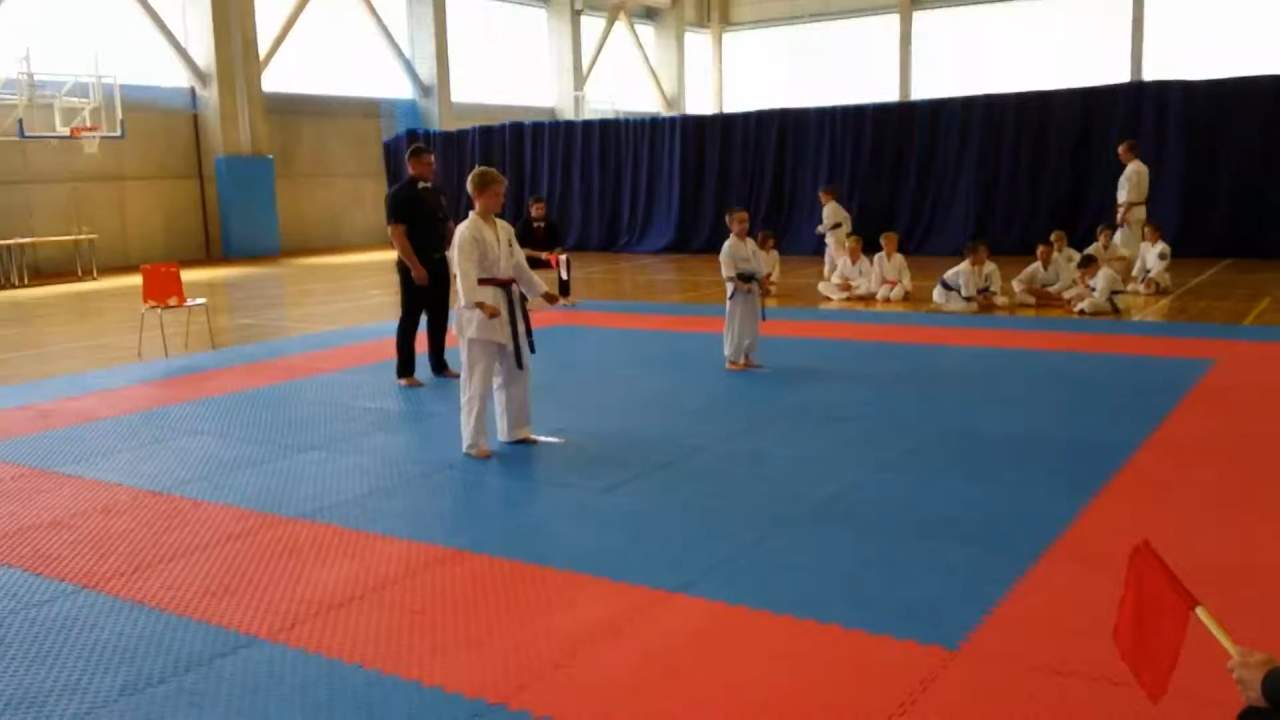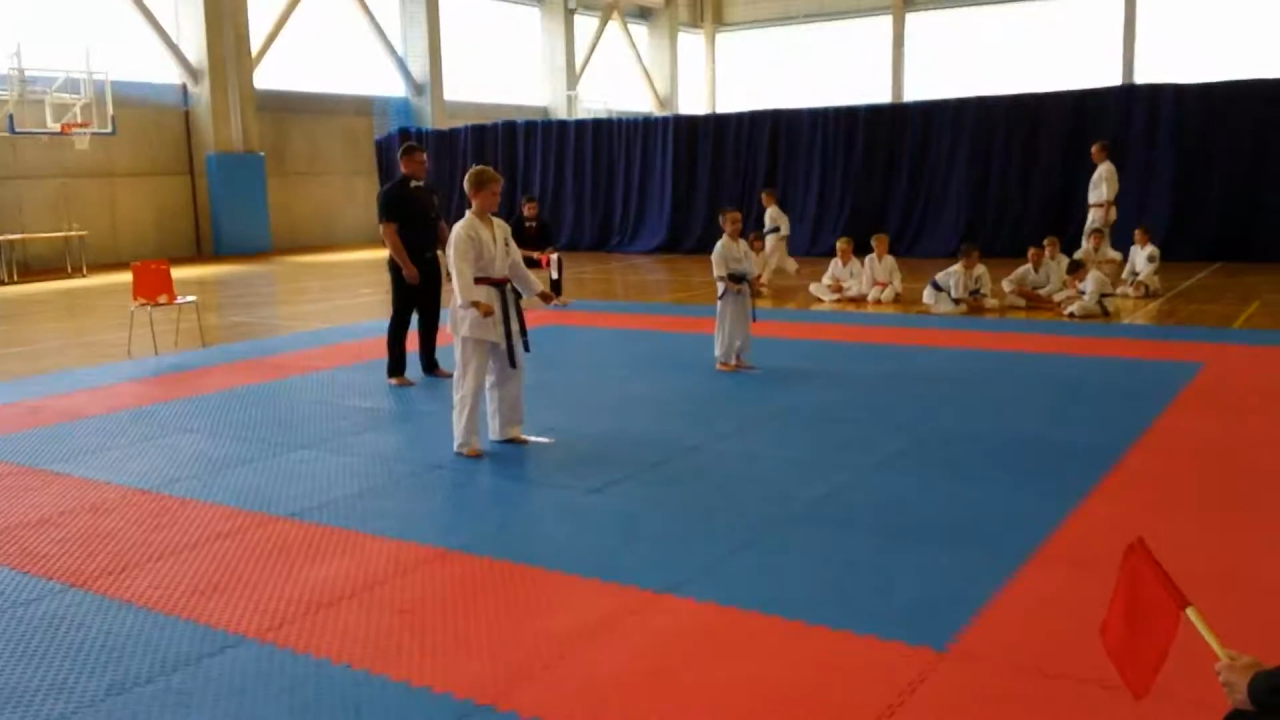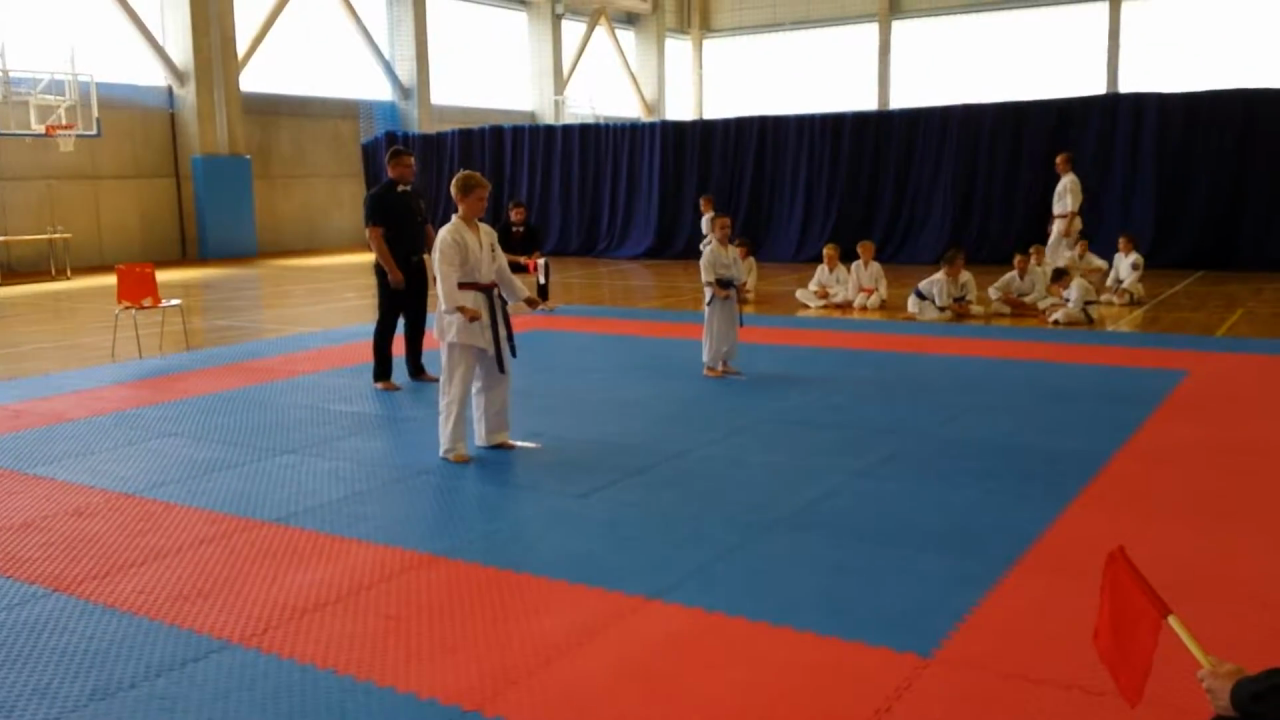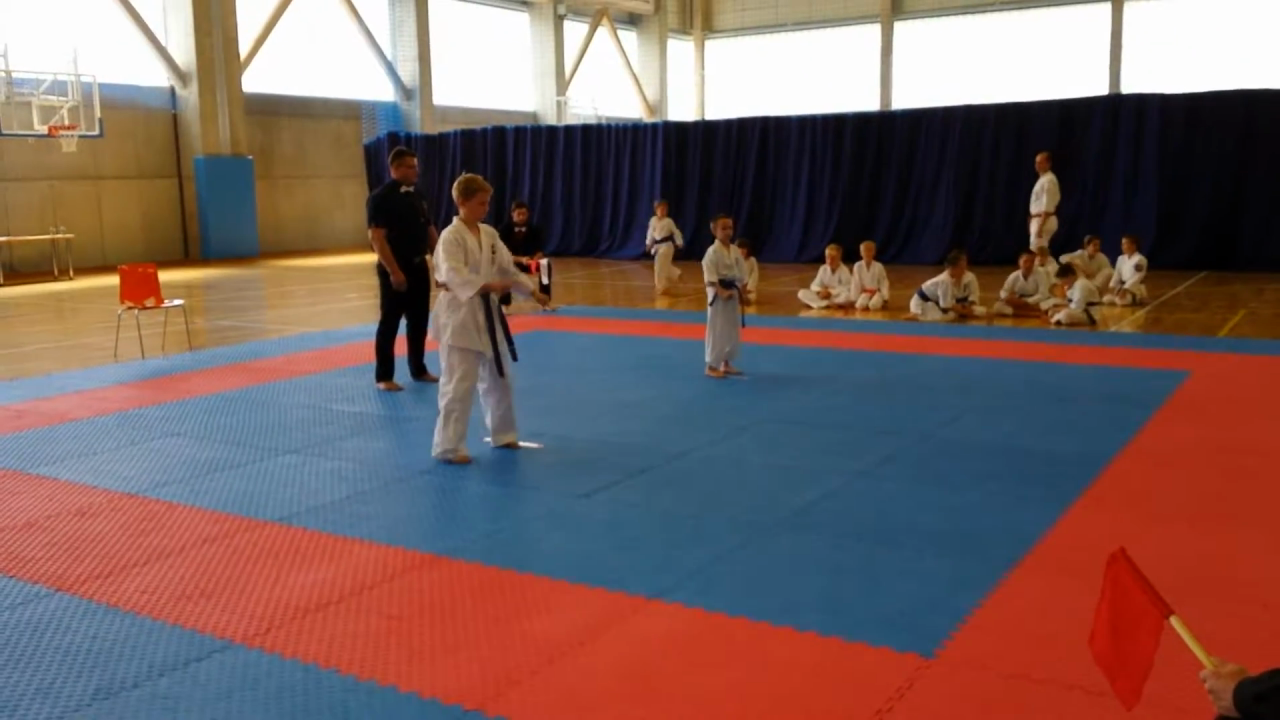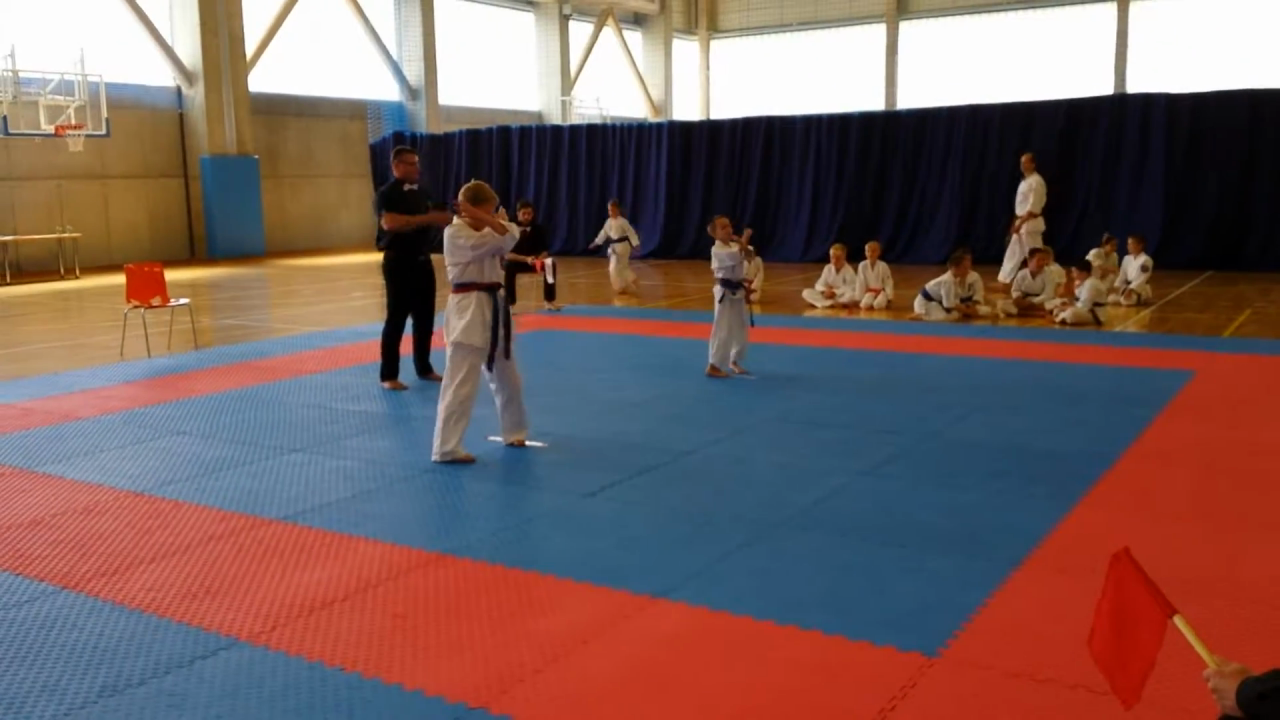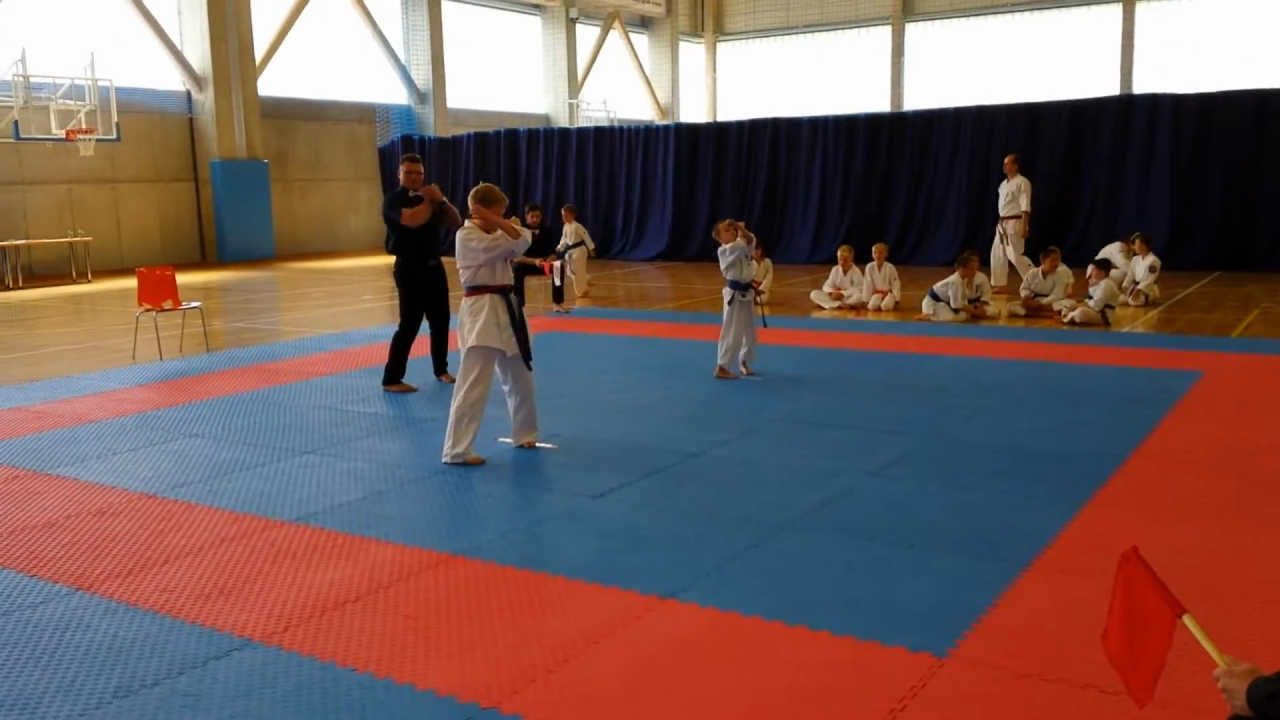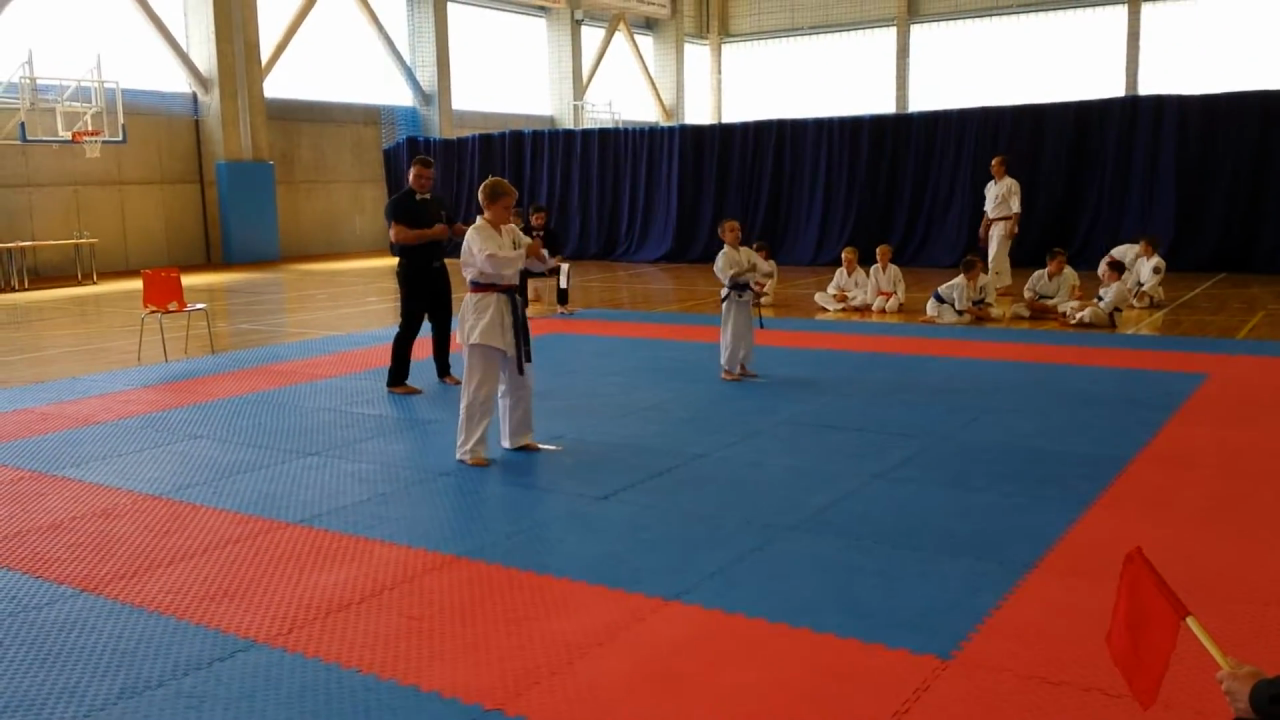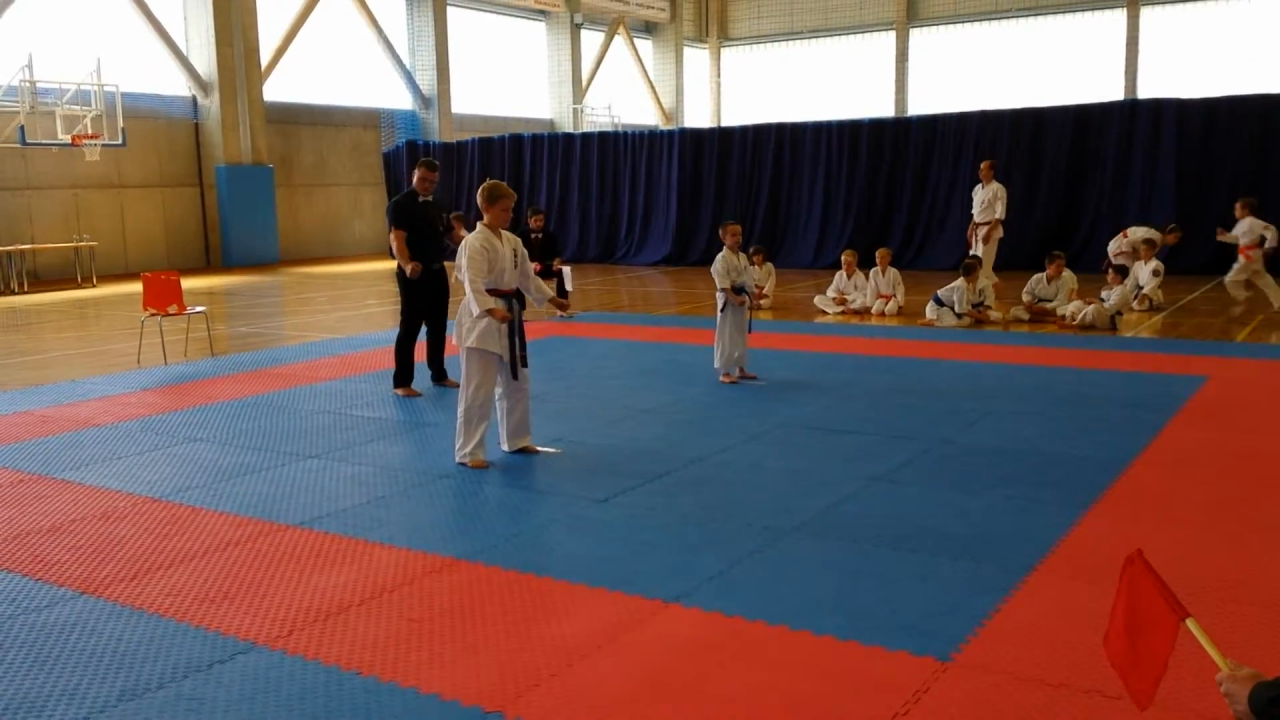
dt=0.3s
person 1, frame 1
left shoulder: (505, 229)
right shoulder: (467, 231)
left elbow: (519, 266)
right elbow: (465, 273)
left wrist: (542, 292)
right wrist: (480, 304)
left hip: (509, 303)
right hip: (480, 309)
left knee: (515, 373)
right knee: (478, 379)
left ankle: (514, 430)
right ankle: (474, 442)
person 1, frame 2
left shoulder: (501, 228)
right shoulder: (464, 230)
left elbow: (515, 265)
right elbow: (461, 272)
left wrist: (537, 290)
right wrist: (476, 302)
left hip: (504, 304)
right hip: (475, 309)
left knee: (509, 371)
right knee: (472, 377)
left ankle: (506, 429)
right ankle: (466, 441)
person 1, frame 3
left shoulder: (487, 233)
right shoulder: (449, 235)
left elbow: (501, 271)
right elbow: (446, 277)
left wrist: (523, 296)
right wrist: (461, 308)
left hip: (490, 309)
right hip: (462, 313)
left knee: (495, 377)
right knee: (457, 383)
left ankle: (492, 435)
right ankle: (452, 446)
person 1, frame 4
left shoulder: (488, 234)
right shoulder: (451, 235)
left elbow: (508, 267)
right elbow: (453, 275)
left wrist: (532, 291)
right wrist: (487, 286)
left hip: (488, 312)
right hip: (460, 314)
left knee: (498, 378)
right knee: (459, 384)
left ankle: (502, 433)
right ankle: (447, 447)
person 1, frame 5
left shoulder: (484, 232)
right shoulder: (455, 233)
left elbow: (511, 236)
right elbow: (493, 242)
left wrist: (487, 220)
right wrist: (485, 221)
left hip: (493, 307)
right hip: (468, 310)
left knee: (508, 377)
right knee: (461, 383)
left ankle: (514, 432)
right ankle: (446, 448)
person 1, frame 6
left shoulder: (494, 234)
right shoulder: (466, 236)
left elbow: (523, 241)
right elbow: (510, 243)
left wrist: (499, 222)
right wrist: (494, 225)
left hip: (506, 310)
right hip: (481, 314)
left knee: (521, 379)
right knee: (474, 385)
left ankle: (524, 433)
right ankle: (457, 450)
person 1, frame 7
left shoulder: (511, 232)
right shoulder: (477, 234)
left elbow: (537, 261)
right elbow: (494, 261)
left wrist: (537, 254)
right wrist: (525, 252)
left hip: (509, 309)
right hip: (484, 310)
left knee: (517, 380)
right knee: (480, 385)
left ankle: (516, 436)
right ankle: (470, 449)
person 1, frame 8
left shoulder: (512, 241)
right shoulder: (475, 242)
left elbow: (527, 277)
right elbow: (474, 284)
left wrist: (551, 299)
right wrist: (491, 311)
left hip: (508, 316)
right hip: (481, 319)
left knee: (516, 384)
right knee: (478, 389)
left ankle: (516, 439)
right ankle: (468, 451)
person 2, frame 1
left shoulder: (435, 192)
right shoulder: (399, 194)
left elbow: (448, 227)
right elbow: (396, 234)
right wrist: (415, 267)
left hip: (439, 262)
right hip: (414, 266)
left knee: (439, 316)
right knee: (410, 319)
left ankle: (439, 366)
right ankle: (405, 373)
person 2, frame 2
left shoulder: (428, 191)
right shoulder: (391, 193)
left elbow: (440, 226)
right elbow: (388, 233)
right wrist: (406, 266)
left hip: (430, 261)
right hip: (405, 264)
left knee: (430, 315)
right knee: (401, 317)
left ankle: (430, 365)
right ankle: (395, 372)
person 2, frame 3
left shoulder: (414, 195)
right shoulder: (378, 196)
left elbow: (427, 230)
right elbow: (374, 237)
right wrist: (391, 270)
left hip: (416, 265)
right hip: (392, 268)
left knee: (417, 320)
right knee: (387, 322)
left ankle: (416, 369)
right ankle: (381, 376)
person 2, frame 4
left shoulder: (417, 196)
right shoulder: (381, 197)
left elbow: (430, 231)
right elbow: (376, 238)
right wrist: (393, 272)
left hip: (418, 266)
right hip: (394, 269)
left knee: (419, 320)
right knee: (390, 322)
left ankle: (418, 369)
right ankle: (383, 376)
person 2, frame 5
left shoulder: (420, 194)
right shoulder: (386, 194)
left elbow: (436, 221)
right elbow: (390, 223)
left wrist: (448, 217)
right wrist: (428, 218)
left hip: (422, 263)
right hip: (398, 264)
left knee: (424, 318)
right knee: (396, 320)
left ankle: (424, 368)
right ankle: (388, 375)
person 2, frame 6
left shoulder: (430, 197)
right shoulder: (393, 200)
left elbow: (454, 222)
right elbow: (413, 220)
left wrist: (440, 200)
right wrist: (430, 201)
left hip: (434, 267)
right hip: (409, 269)
left knee: (441, 320)
right knee: (410, 324)
left ankle: (441, 369)
right ankle: (392, 378)
person 2, frame 7
left shoulder: (436, 203)
right shoulder: (398, 203)
left elbow: (453, 229)
right elbow: (397, 236)
right wrist: (431, 233)
left hip: (437, 269)
right hip: (413, 271)
left knee: (443, 321)
right knee: (410, 326)
left ankle: (444, 371)
right ankle: (396, 381)
person 2, frame 8
left shoulder: (436, 206)
right shoulder: (400, 204)
left elbow: (450, 234)
right elbow: (396, 240)
right wrist: (407, 265)
left hip: (437, 272)
right hip: (414, 274)
left knee: (438, 325)
right knee: (410, 327)
left ankle: (439, 375)
right ankle: (402, 382)
